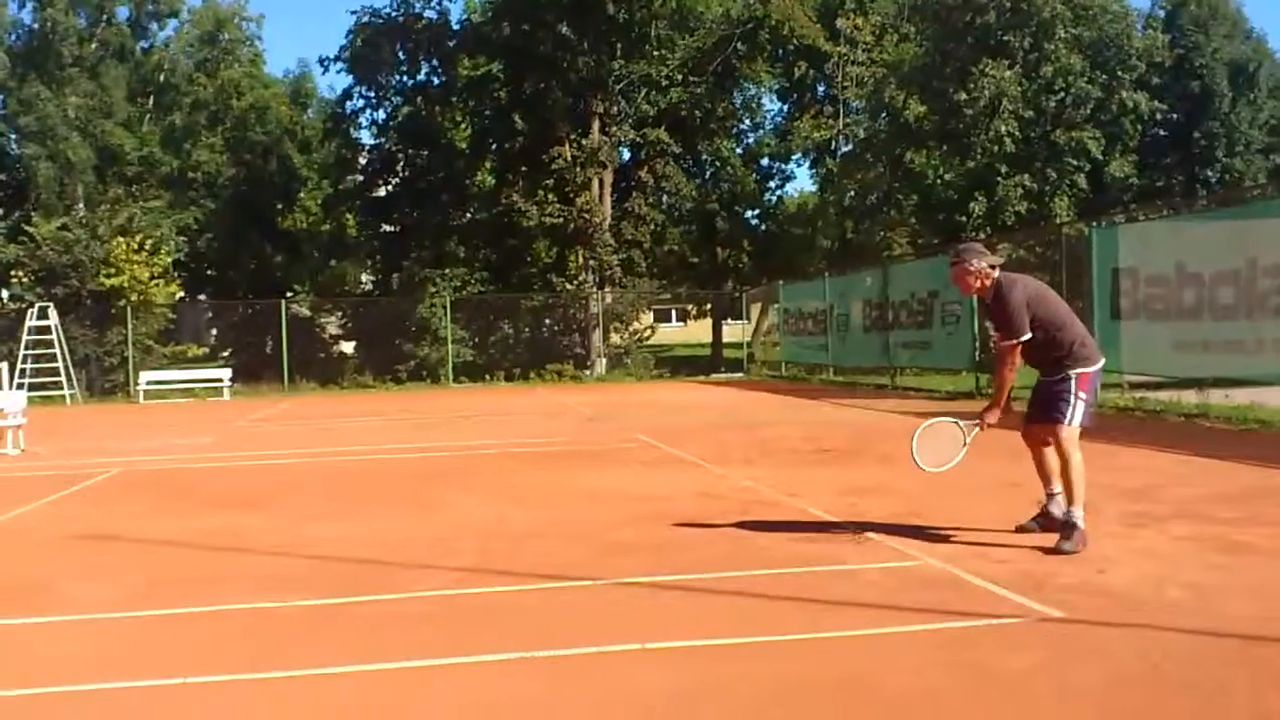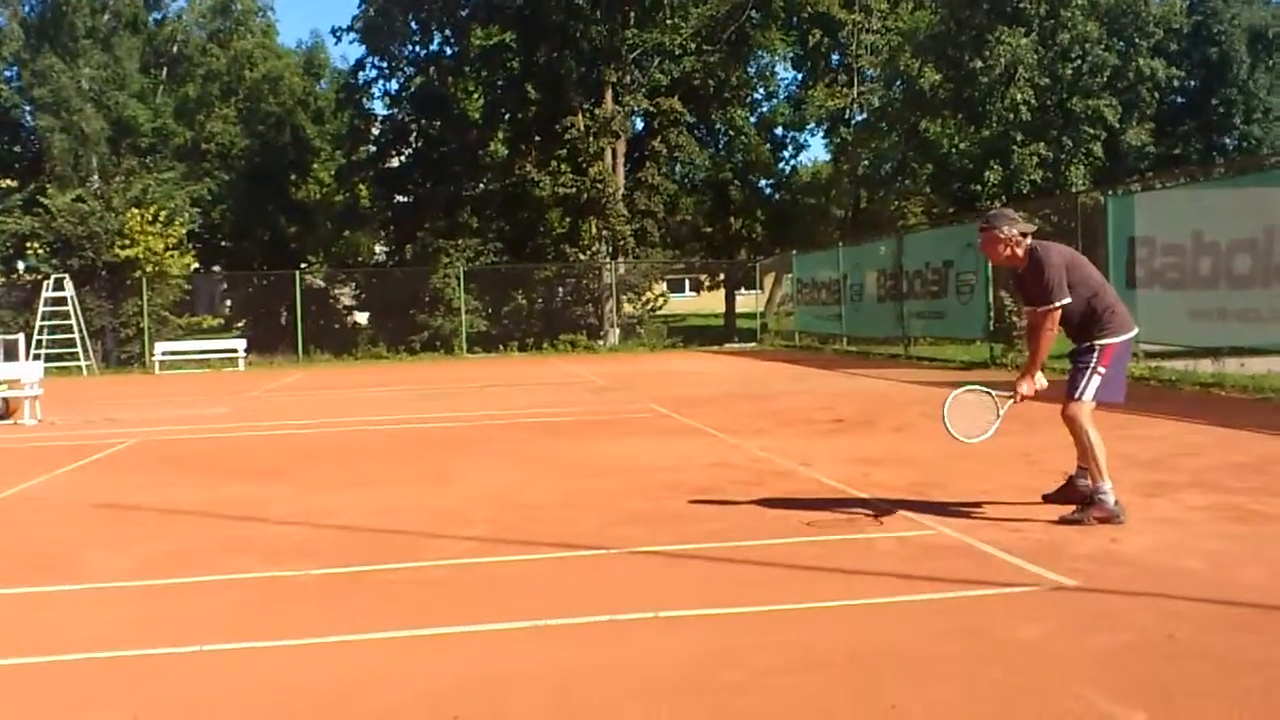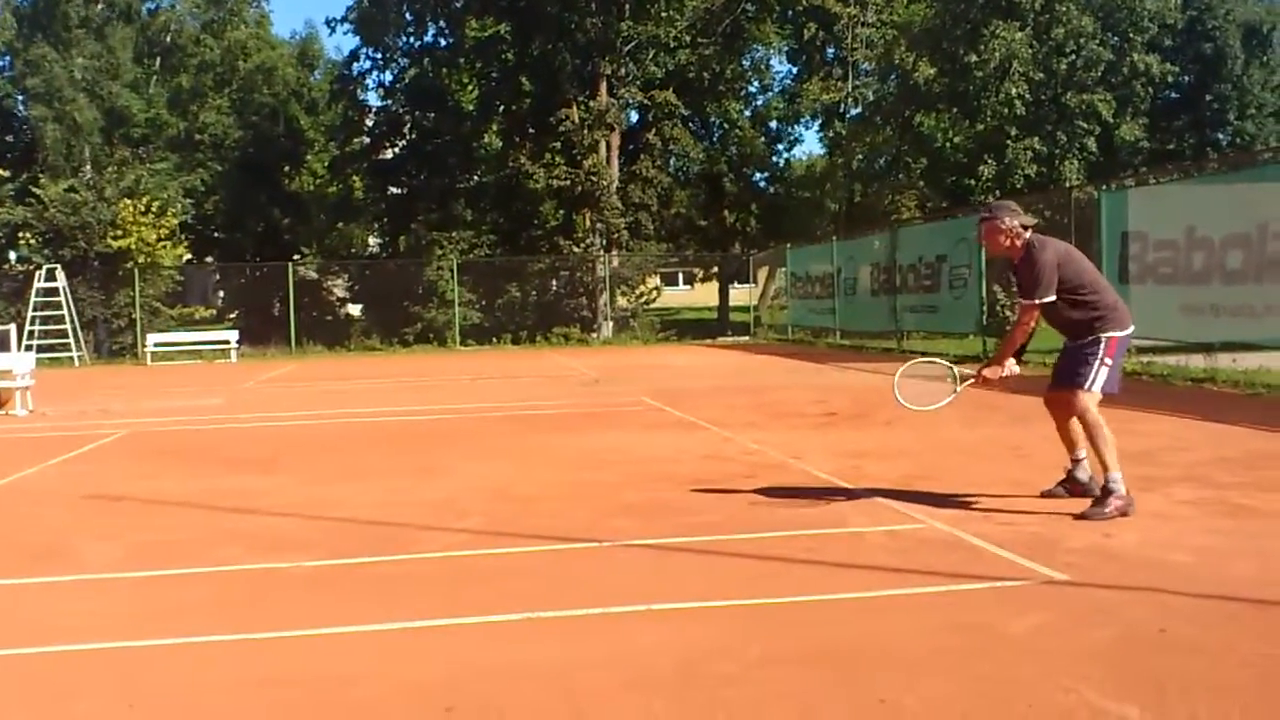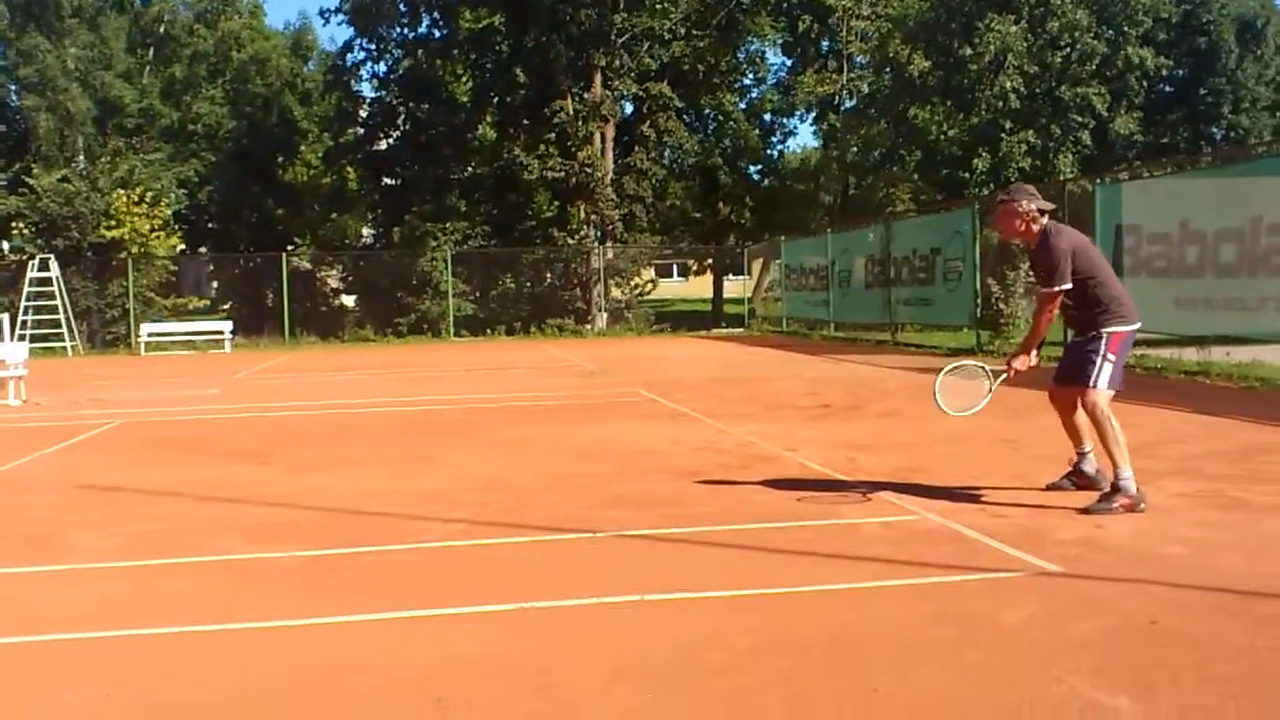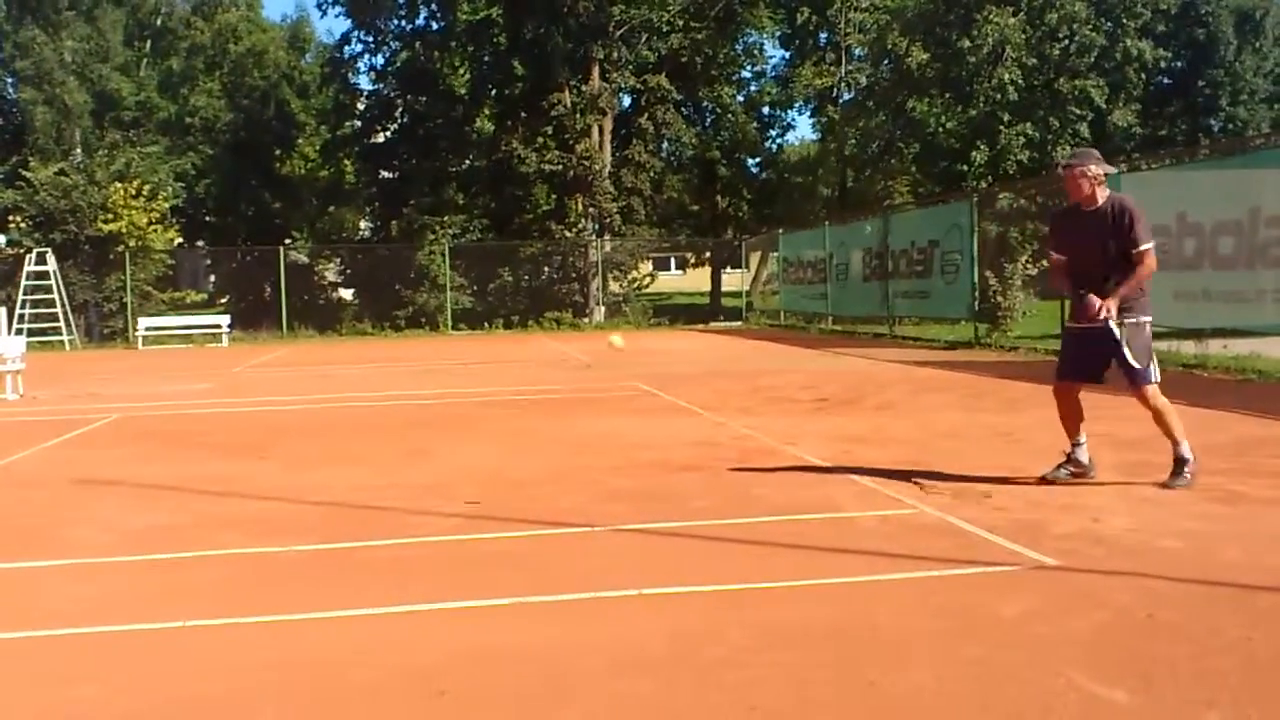
dt=0.7s
person 1, frame 1
left shoulder: (1011, 294)
right shoulder: (992, 297)
left elbow: (1012, 359)
right elbow: (1002, 351)
left wrist: (995, 406)
right wrist: (1002, 401)
left hip: (1077, 365)
right hip: (1052, 367)
left knee: (1063, 438)
right knee: (1034, 434)
left ankle: (1076, 524)
right ankle: (1055, 510)
person 1, frame 2
left shoulder: (1046, 260)
right shoulder: (1023, 273)
left elbow: (1050, 326)
right elbow: (1035, 325)
left wrist: (1028, 375)
right wrist: (1033, 372)
left hip: (1109, 335)
right hip: (1092, 337)
left knee: (1076, 413)
right knee: (1076, 412)
left ankle: (1106, 501)
right ankle: (1082, 483)
person 1, frame 3
left shoulder: (1042, 256)
right shoulder: (1024, 261)
left elbow: (1027, 322)
right elbow: (1028, 320)
left wrist: (996, 363)
right wrist: (1012, 358)
left hip: (1106, 329)
right hip: (1081, 333)
left knee: (1083, 405)
right knee: (1057, 401)
left ankle: (1116, 493)
right ankle: (1080, 476)
person 1, frame 4
left shoulder: (1057, 243)
right shoulder: (1038, 246)
left elbow: (1050, 309)
right elbow: (1045, 305)
left wrist: (1024, 353)
right wrist: (1033, 349)
left hip: (1110, 324)
right hip: (1087, 327)
left knee: (1093, 401)
right knee: (1061, 396)
left ankle: (1127, 489)
right ankle: (1087, 469)
person 1, frame 5
left shoulder: (1125, 209)
right shoulder: (1062, 219)
left elbow: (1147, 263)
right elbow: (1058, 269)
left wrist: (1115, 299)
right wrist: (1082, 299)
left hip: (1128, 315)
right hip: (1084, 320)
left knee: (1147, 393)
right knee: (1064, 390)
left ankle: (1184, 458)
right ankle: (1080, 459)
